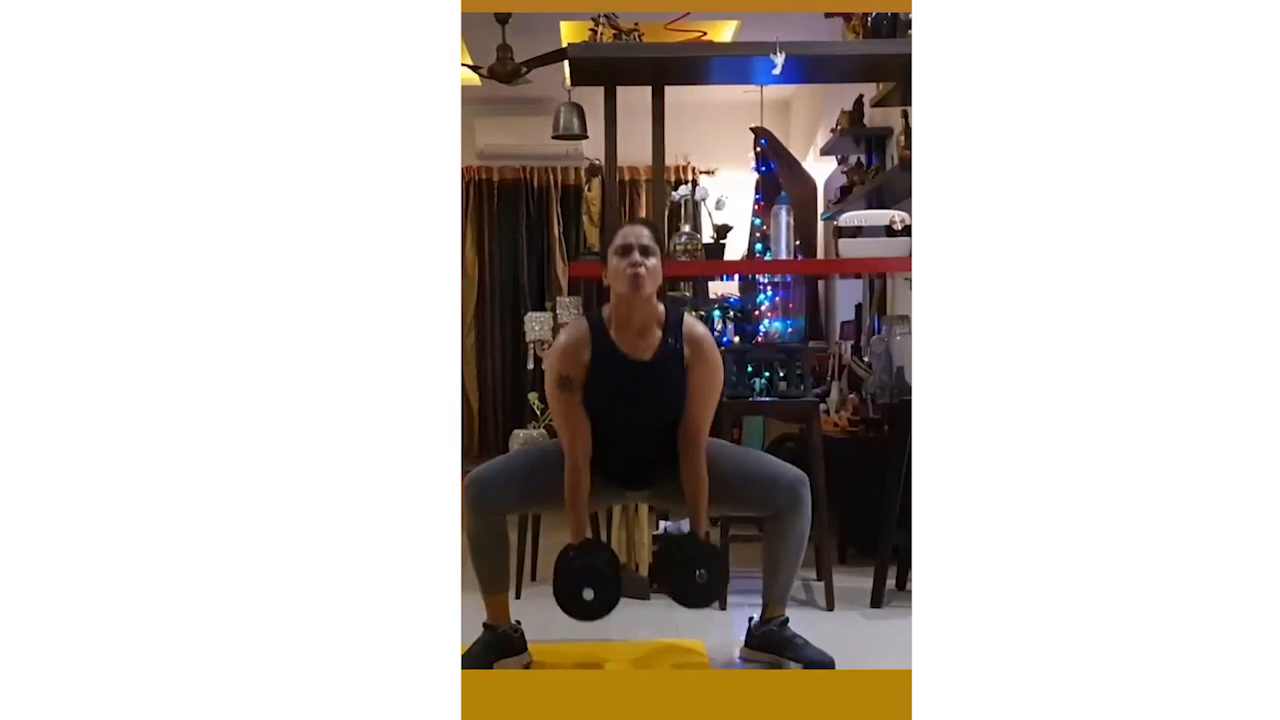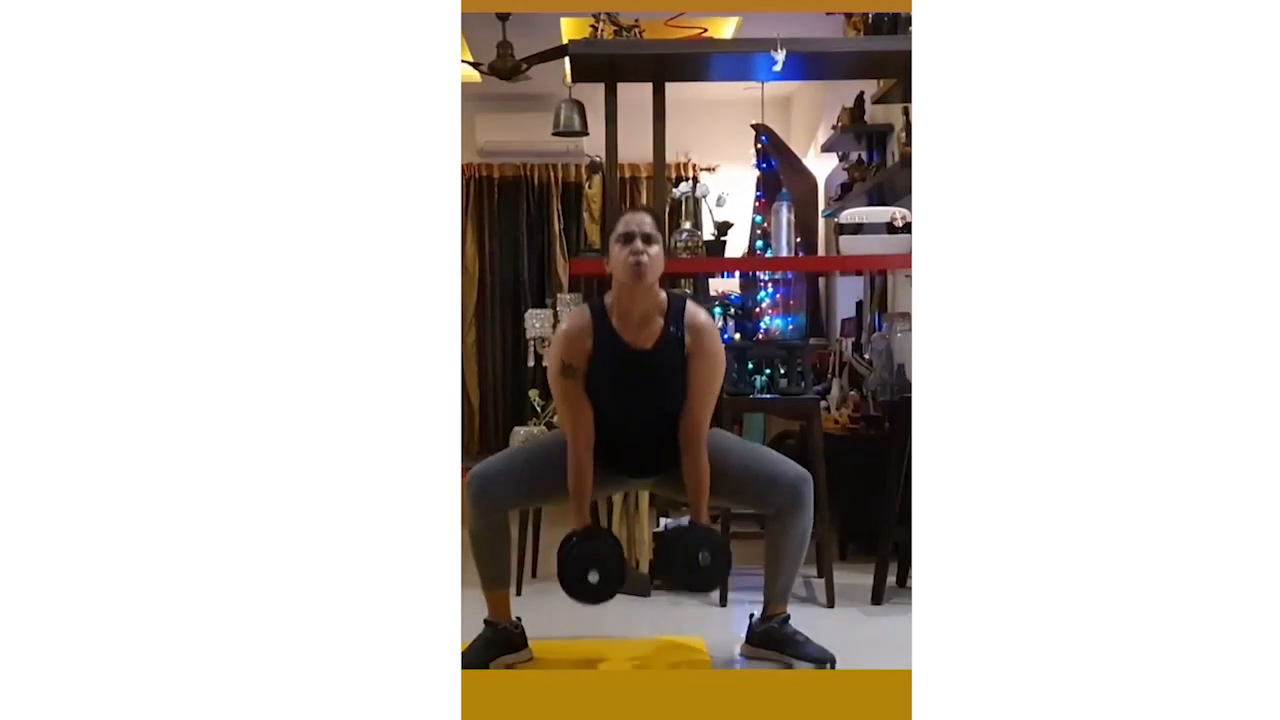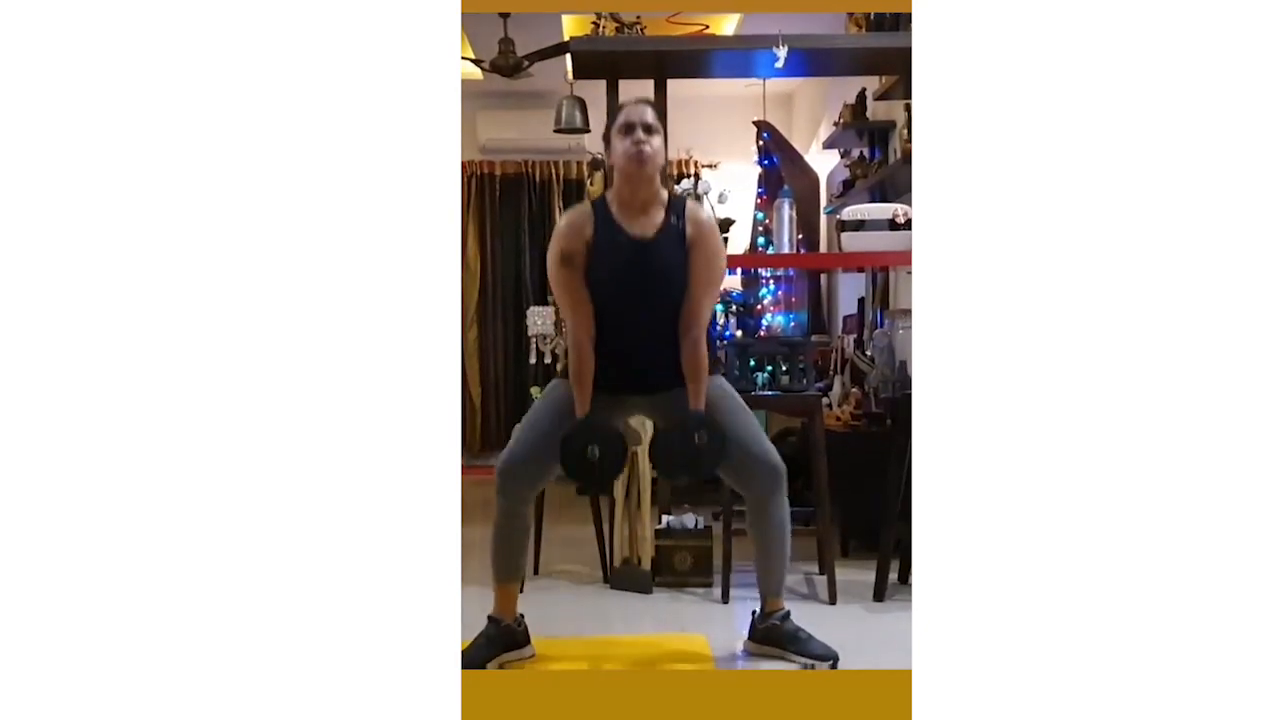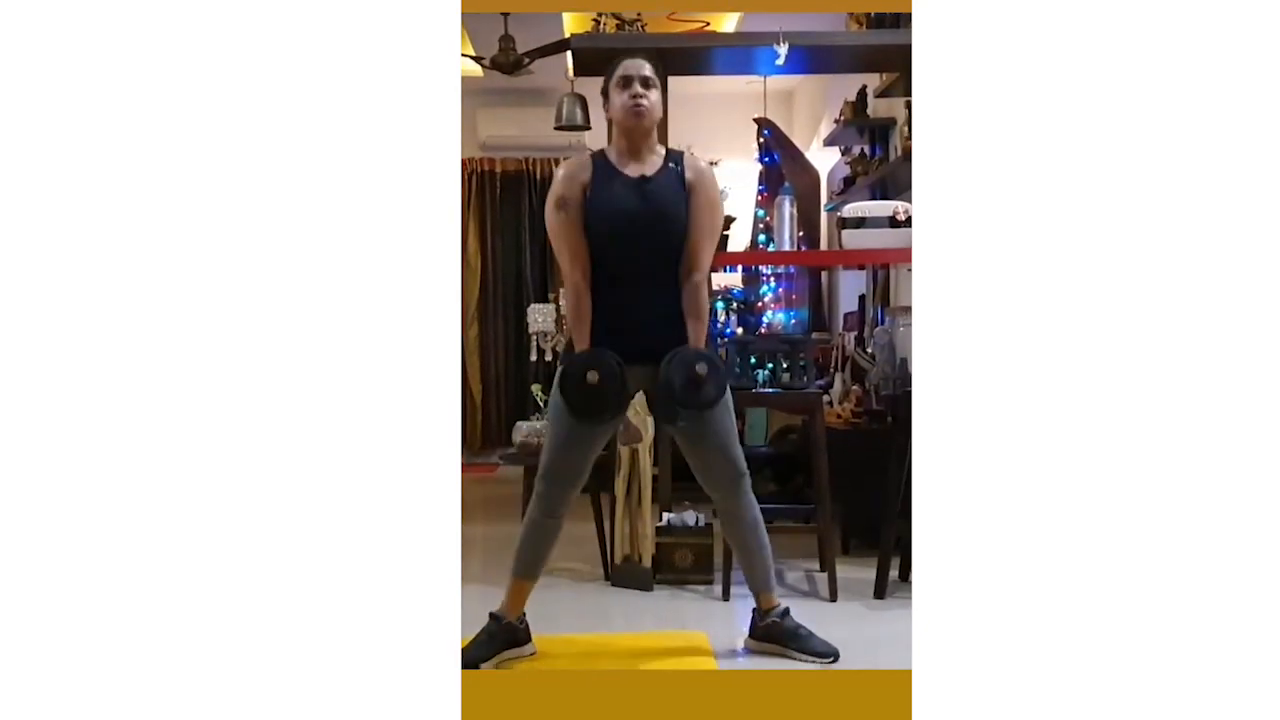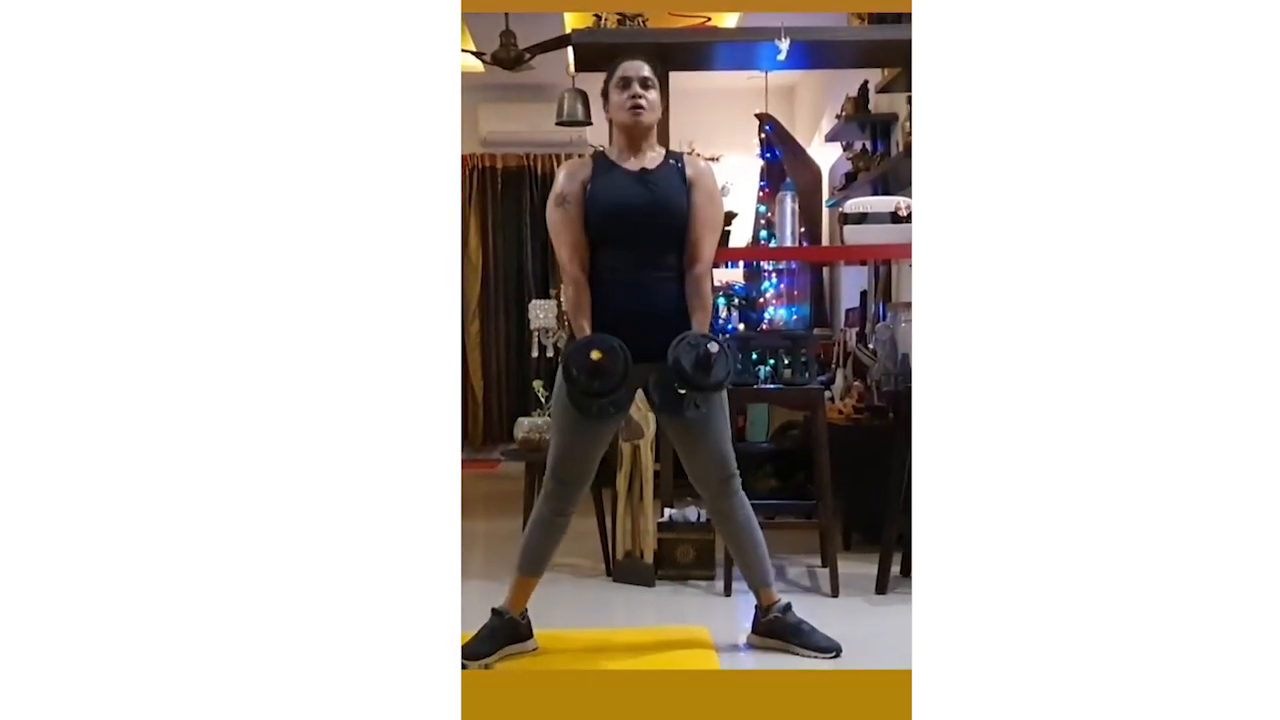
dt=0.3s
person 1, frame 1
left shoulder: (695, 340)
right shoulder: (575, 345)
left elbow: (693, 445)
right elbow: (576, 454)
left wrist: (699, 535)
right wrist: (579, 541)
left hip: (670, 466)
right hip: (599, 468)
left knee: (792, 490)
right knee: (481, 491)
left ankle: (770, 627)
right ankle: (501, 633)
person 1, frame 2
left shoulder: (697, 327)
right shoulder: (577, 332)
left elbow: (695, 433)
right elbow: (579, 442)
left wrist: (699, 523)
right wrist: (582, 529)
left hip: (673, 454)
right hip: (603, 456)
left knee: (795, 487)
right knee: (483, 487)
left ankle: (772, 626)
right ankle: (502, 631)
person 1, frame 3
left shoulder: (697, 225)
right shoulder: (578, 227)
left elbow: (694, 331)
right elbow: (580, 337)
left wrist: (697, 417)
right wrist: (582, 421)
left hip: (676, 379)
right hip: (601, 379)
left knee: (767, 475)
right knee: (513, 475)
left ankle: (771, 621)
right ankle: (506, 627)
person 1, frame 4
left shoulder: (694, 175)
right shoulder: (576, 177)
left elbow: (698, 274)
right elbow: (574, 278)
left wrist: (695, 357)
right wrist: (583, 359)
left hip: (676, 352)
right hip: (603, 353)
left knee: (731, 481)
right knee: (553, 485)
left ankle: (771, 619)
right ankle: (509, 624)
person 1, frame 5
left shoulder: (692, 173)
right shoulder: (578, 175)
left elbow: (700, 266)
right elbow: (574, 271)
right wrist: (585, 348)
left hip: (677, 348)
left knee: (721, 482)
right knee: (562, 485)
left ankle: (772, 614)
right ankle: (511, 619)
